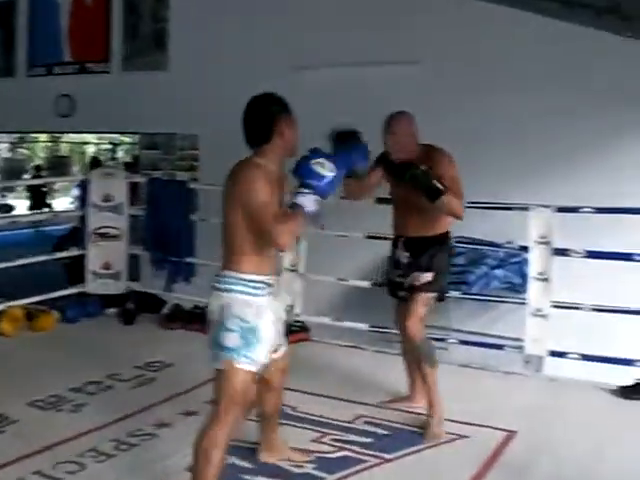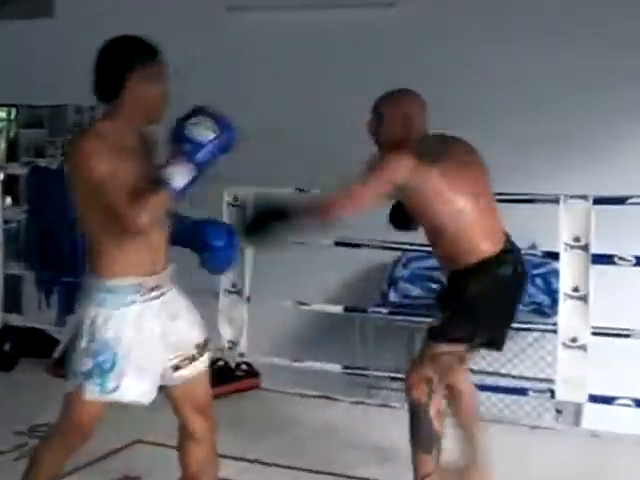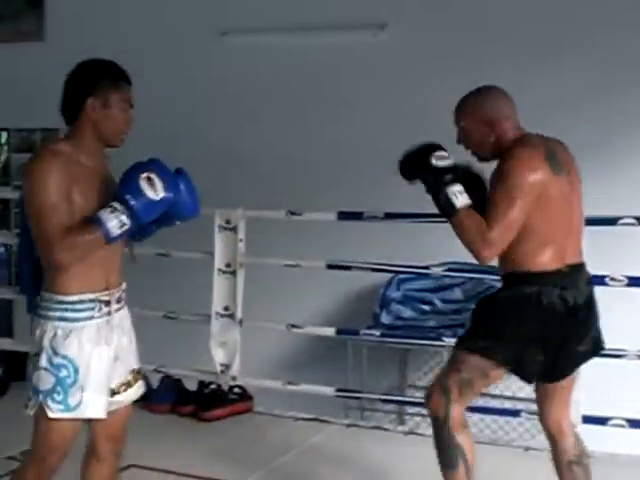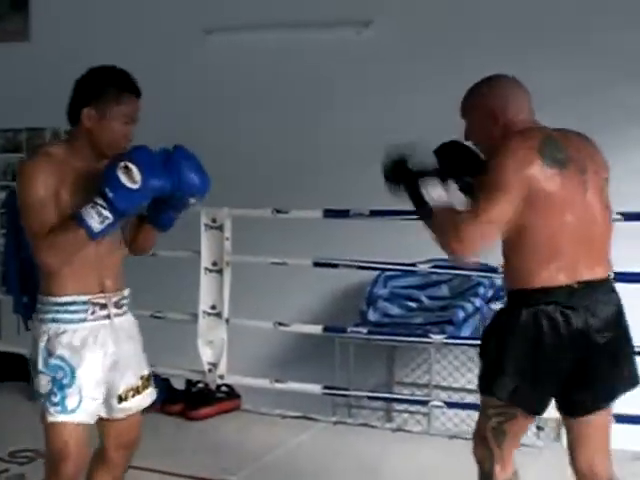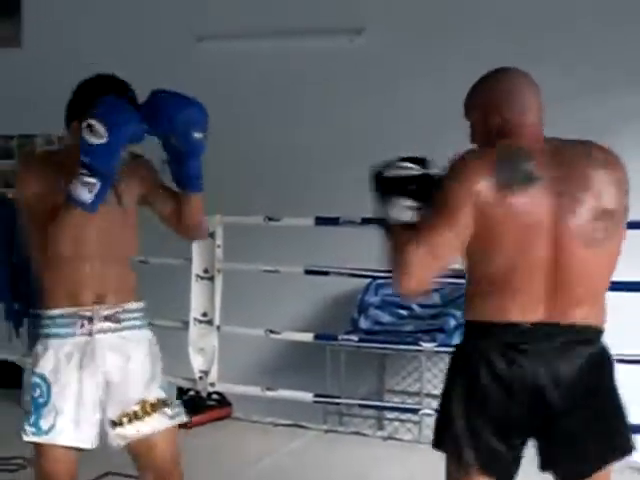
dt=0.5s
person 1, frame 1
left shoulder: (267, 172)
right shoulder: (253, 175)
right elbow: (281, 237)
right wrist: (313, 190)
left hip: (259, 293)
right hip: (243, 296)
left knee: (274, 374)
right knee: (229, 409)
left ankle: (271, 445)
person 1, frame 2
left shoulder: (141, 142)
right shoulder: (92, 147)
right elbow: (134, 219)
right wrist: (189, 160)
left hip: (162, 298)
right hip: (116, 307)
left knee: (200, 417)
right knee: (74, 431)
person 1, frame 3
left shoulder: (99, 164)
right shoulder: (49, 166)
right elbow: (62, 251)
left wrist: (149, 219)
right wrist: (127, 209)
left hip: (115, 316)
right hip: (71, 322)
left knee: (108, 443)
person 1, frame 4
left shoulder: (117, 168)
right shoulder: (41, 168)
left elbow: (137, 244)
right elbow: (48, 254)
left wrist: (167, 205)
right wrist: (111, 200)
left hip: (119, 320)
right hip: (68, 324)
left knee: (119, 446)
person 1, frame 5
left shoulder: (136, 171)
right shoulder: (36, 174)
left elbow: (193, 227)
right elbow: (59, 246)
left wrist: (187, 162)
right wrist: (93, 170)
left hip: (129, 335)
right hip: (65, 339)
person 2, frame 1
left shoulder: (437, 159)
right shoulder: (387, 161)
left elbow: (458, 210)
right elbow: (355, 192)
left wrist: (426, 184)
left hip: (431, 248)
right hip: (403, 248)
left knee: (413, 325)
right knee: (405, 323)
left ankle: (436, 406)
right ankle: (416, 393)
person 2, frame 2
left shoulder: (402, 160)
right shoulder: (457, 148)
left elbow: (342, 203)
left wrist: (284, 216)
left hip: (488, 281)
right hip: (504, 267)
left knee: (424, 381)
right knee: (450, 367)
person 2, frame 3
left shoulder: (522, 161)
right shoulder: (553, 150)
left elbow: (486, 247)
left wrist: (447, 188)
right wrist: (468, 188)
left hip: (532, 298)
right hip: (572, 294)
left knee: (444, 400)
right knee: (558, 420)
person 2, frame 4
left shoulder: (517, 152)
right shoulder: (584, 148)
left elbow: (465, 245)
left wrist: (420, 190)
right wrist: (483, 185)
left hip: (543, 320)
right hip: (602, 313)
person 2, frame 5
left shoulder: (479, 171)
right shoulder: (606, 167)
left elbow: (409, 280)
left wrist: (399, 209)
left hip: (496, 364)
right hip: (580, 362)
